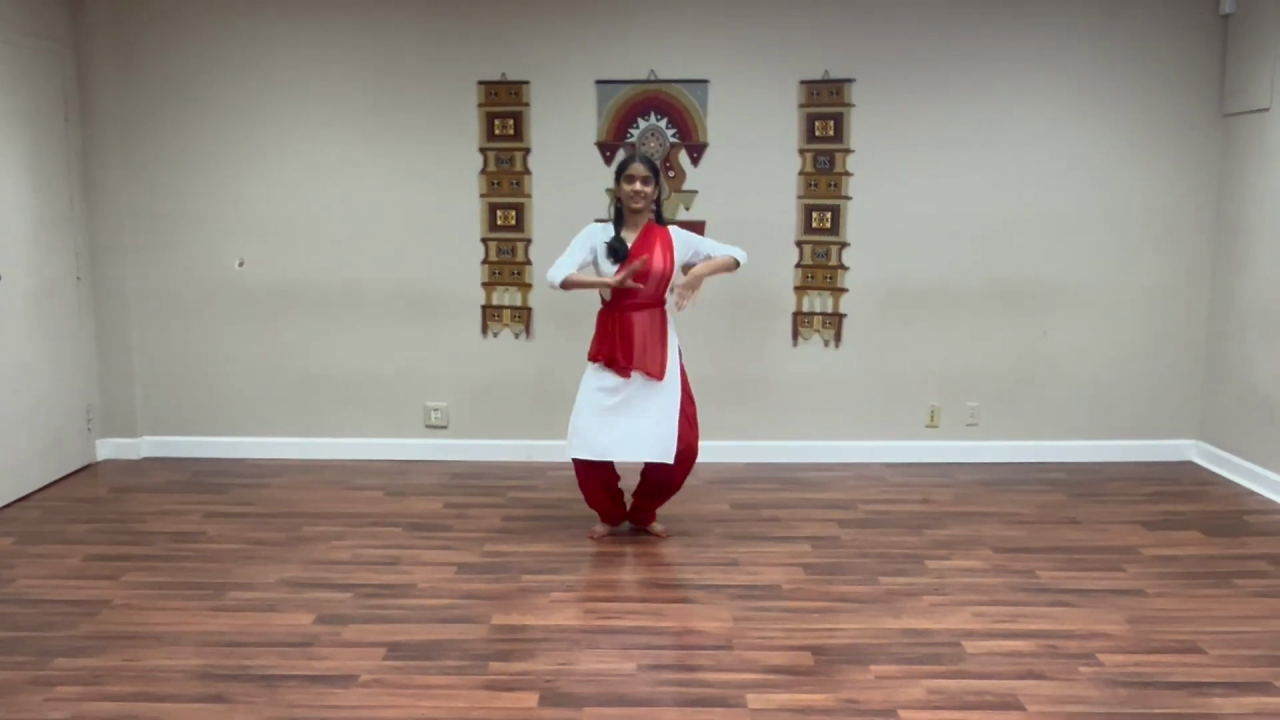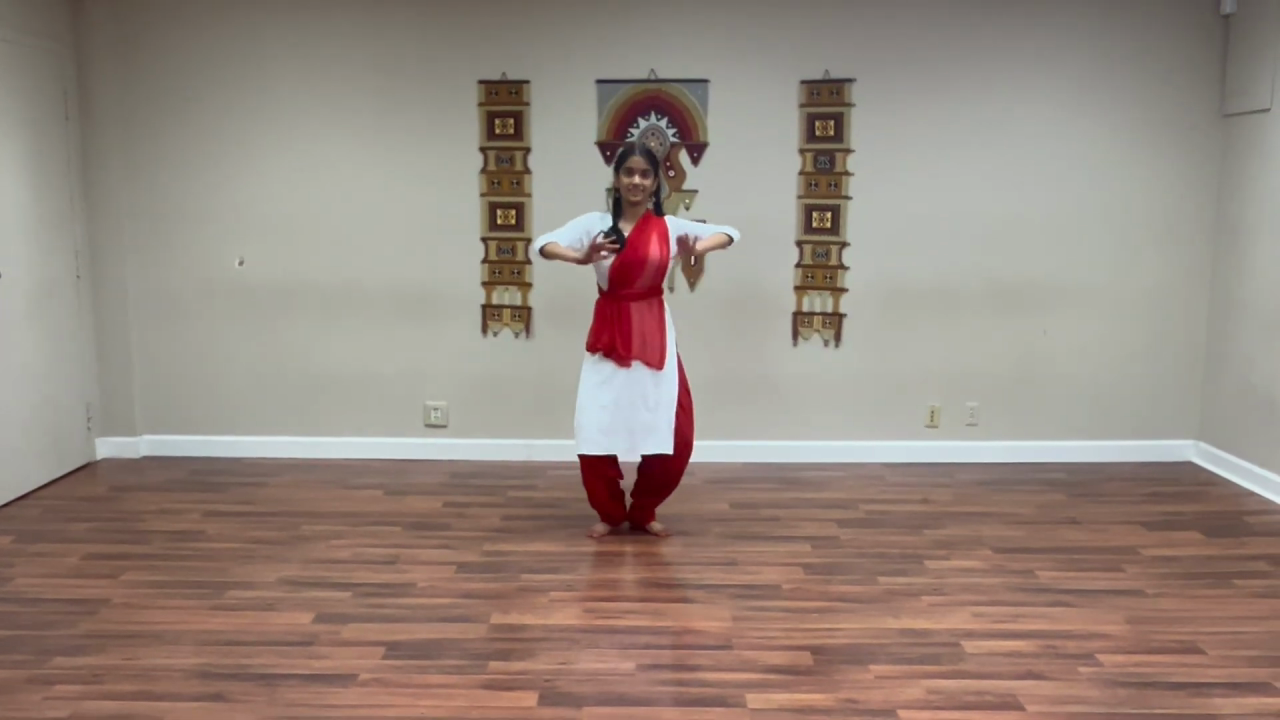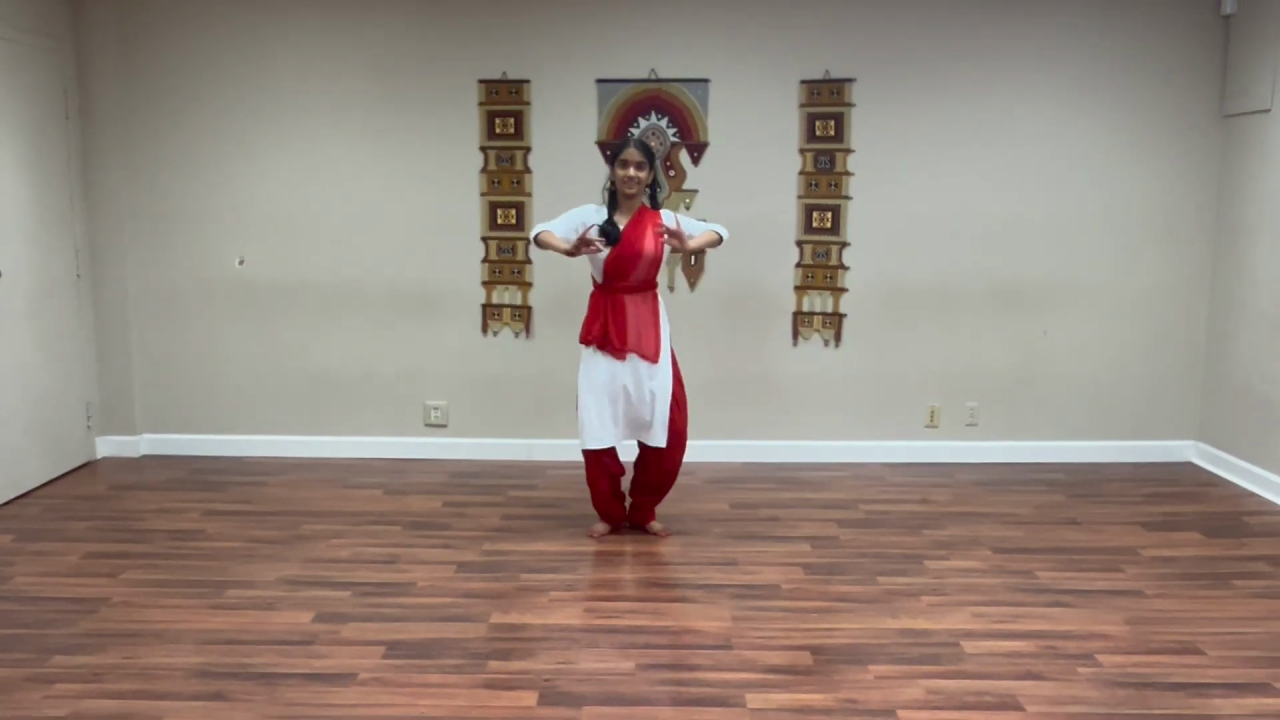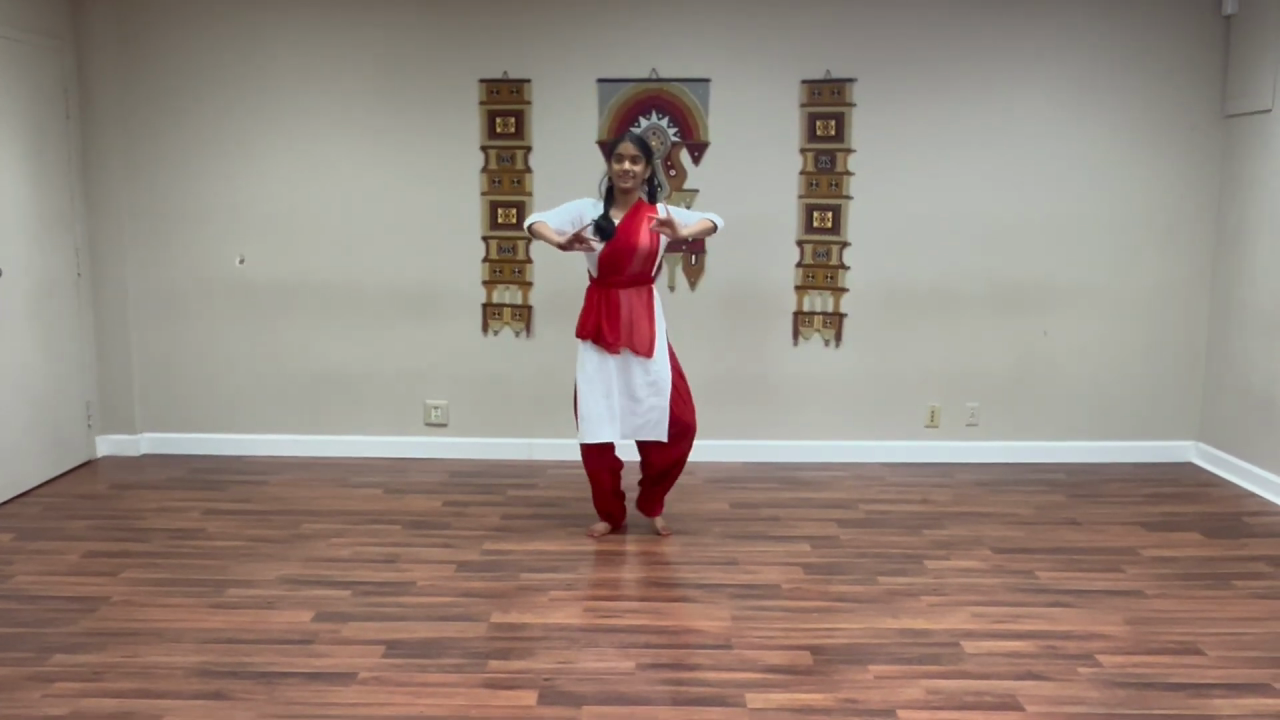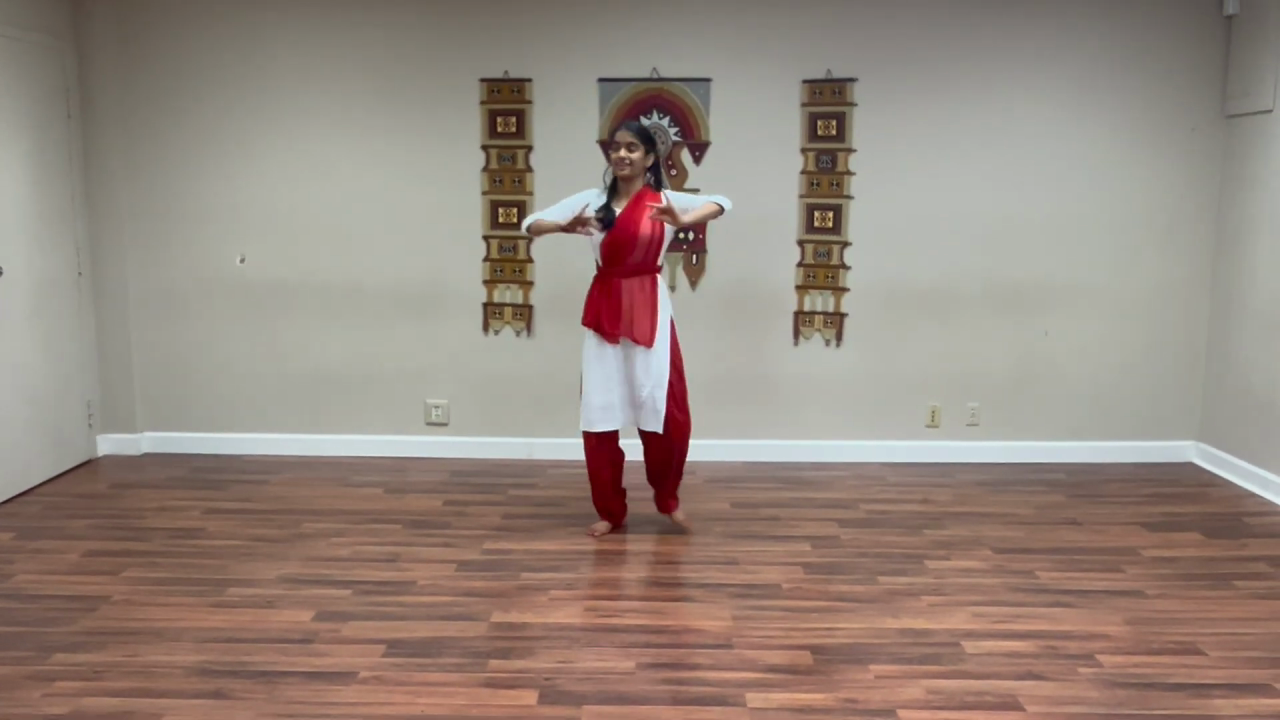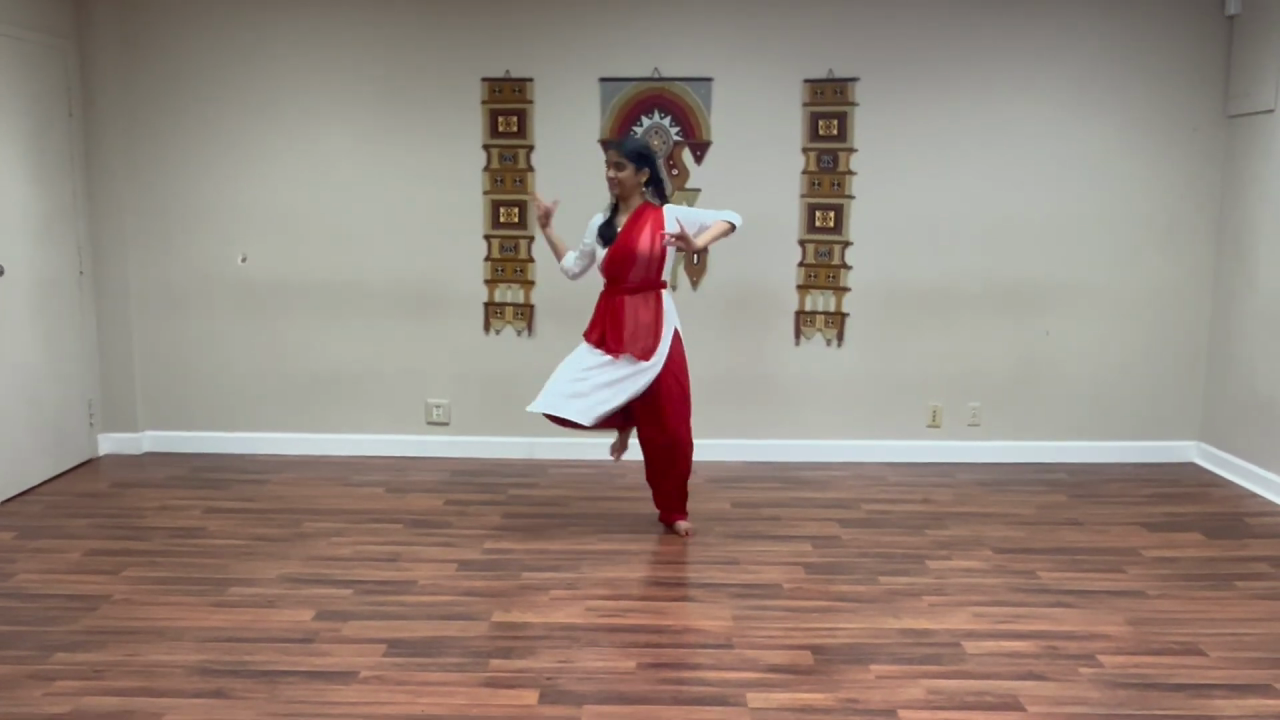
dt=0.2s
person 1, frame 1
left shoulder: (673, 237)
right shoulder: (597, 235)
left elbow: (735, 255)
right elbow: (555, 275)
left wrist: (699, 272)
right wrist: (606, 281)
left hip: (658, 349)
right hip: (610, 349)
left knee: (680, 448)
right knee: (586, 444)
left ankle: (643, 512)
right ankle: (611, 513)
person 1, frame 2
left shoulder: (669, 226)
right shoulder: (595, 224)
left elbow: (730, 232)
right elbow: (543, 244)
left wrist: (698, 248)
right wrist: (579, 257)
left hip: (655, 336)
right hip: (608, 338)
left knee: (674, 438)
right knee: (594, 436)
left ankle: (643, 511)
right ankle: (611, 513)
person 1, frame 3
left shoulder: (664, 220)
right shoulder: (590, 216)
left elbow: (718, 232)
right elbow: (541, 233)
left wrist: (688, 246)
right wrist: (568, 249)
left hip: (649, 328)
right hip: (603, 330)
left knee: (667, 429)
right knee: (598, 429)
left ankle: (643, 511)
right ankle: (610, 513)
person 1, frame 4
left shoulder: (660, 213)
right shoulder: (586, 210)
left elbow: (713, 221)
right elbow: (534, 222)
left wrist: (681, 234)
right wrist: (561, 242)
left hip: (645, 323)
right hip: (599, 323)
left knee: (677, 420)
right knee: (597, 424)
left ankle: (652, 501)
right ankle: (610, 513)
person 1, frame 5
left shoulder: (664, 201)
right shoulder: (591, 203)
left elbow: (719, 203)
right elbow: (532, 226)
left wrist: (685, 220)
right wrist: (565, 224)
left hip: (650, 312)
right hip: (604, 314)
left knee: (667, 416)
right knee: (600, 418)
left ankle: (668, 500)
right ankle: (610, 511)
person 1, frame 6
left shoulder: (669, 217)
right shoulder: (602, 224)
left elbow: (730, 219)
right elbow: (572, 268)
left wrist: (699, 243)
right wrist: (547, 227)
left hip: (655, 328)
right hip: (608, 328)
left knee: (669, 430)
right knee: (560, 402)
left ankle: (674, 511)
right ankle: (617, 420)
